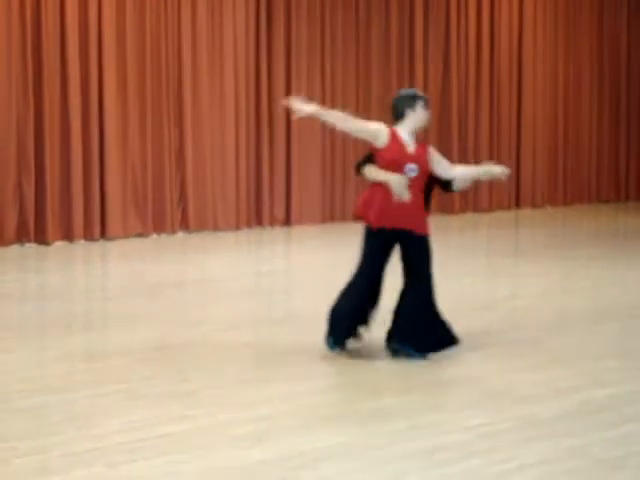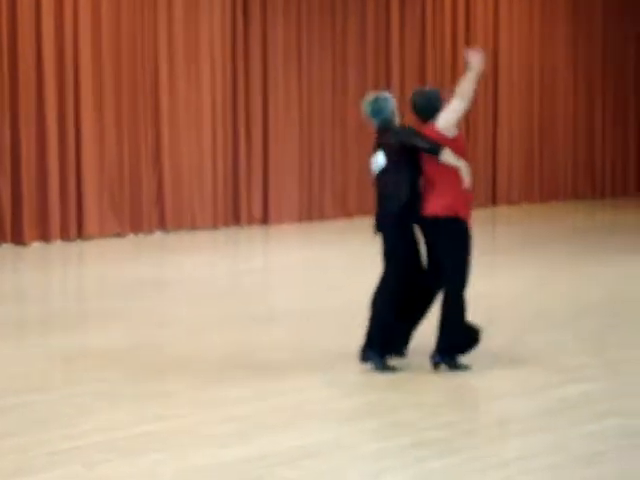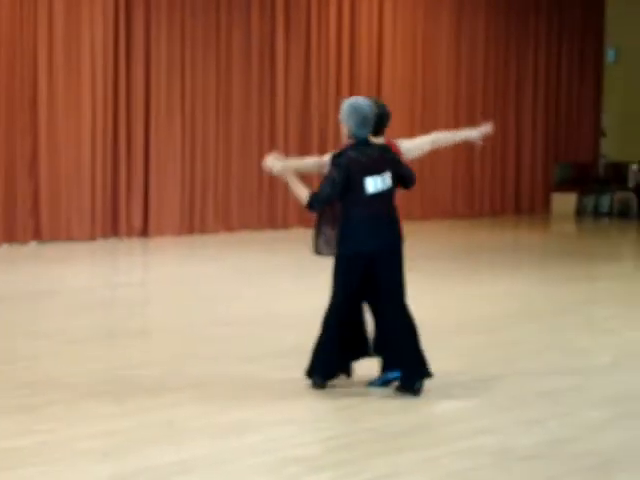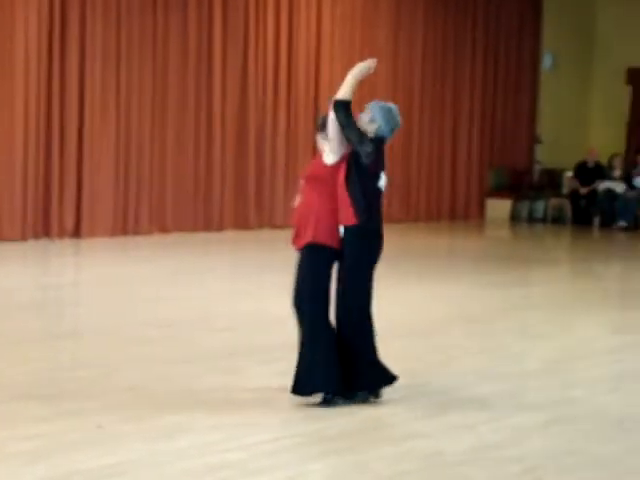
dt=0.5s
person 1, frame 1
left shoulder: (425, 150)
right shoulder: (382, 133)
left elbow: (451, 171)
right elbow: (349, 124)
left wrist: (486, 170)
right wrist: (315, 110)
left hip: (413, 221)
right hip: (382, 218)
left knee: (419, 280)
right knee: (368, 276)
left ankle: (403, 340)
right ankle: (339, 330)
person 1, frame 2
right shoulder: (442, 129)
right elbow: (461, 99)
left hip: (429, 214)
right hip: (449, 214)
left knee: (434, 279)
right knee: (455, 282)
right ankle: (447, 351)
person 1, frame 3
right shoulder: (397, 150)
left elbow: (319, 163)
right elbow: (435, 139)
left wrist: (284, 164)
right wrist: (471, 132)
right knee: (379, 297)
left ankle: (346, 359)
right ankle: (393, 364)
person 1, frame 4
left shoulder: (332, 155)
right shoulder: (331, 162)
left elbow: (334, 118)
left hip: (321, 241)
right hip: (316, 241)
left knee: (312, 309)
right knee: (307, 307)
left ankle: (331, 384)
right ankle: (321, 377)
person 2, frame 1
left shoulder: (427, 154)
right shoulder: (386, 144)
left elbow: (450, 183)
right elbow: (365, 168)
left wrist: (475, 175)
right wrist: (389, 178)
left hip: (412, 221)
right hip: (385, 217)
left knee: (417, 279)
right knee: (372, 274)
person 2, frame 2
left shoulder: (378, 149)
right shoulder: (403, 134)
right elbow: (431, 147)
left hip: (389, 218)
right hip: (399, 218)
left knee: (411, 274)
right knee: (395, 278)
left ankle: (385, 341)
right ankle: (375, 349)
person 2, frame 3
left shoulder: (342, 160)
right shoulder: (383, 154)
left elbow: (316, 202)
right elbow: (408, 180)
left wrist: (289, 178)
left hip: (353, 244)
right hip: (386, 240)
left knee: (341, 303)
right knee: (392, 304)
left ankle: (322, 370)
right ankle: (413, 374)
person 2, frame 4
left shoulder: (368, 150)
right shoulder: (362, 154)
left elbow: (343, 110)
left wrist: (355, 75)
left hip: (362, 237)
right hip: (353, 236)
left knee: (355, 307)
right knee: (347, 307)
left ankle: (369, 381)
right ankle: (354, 378)
